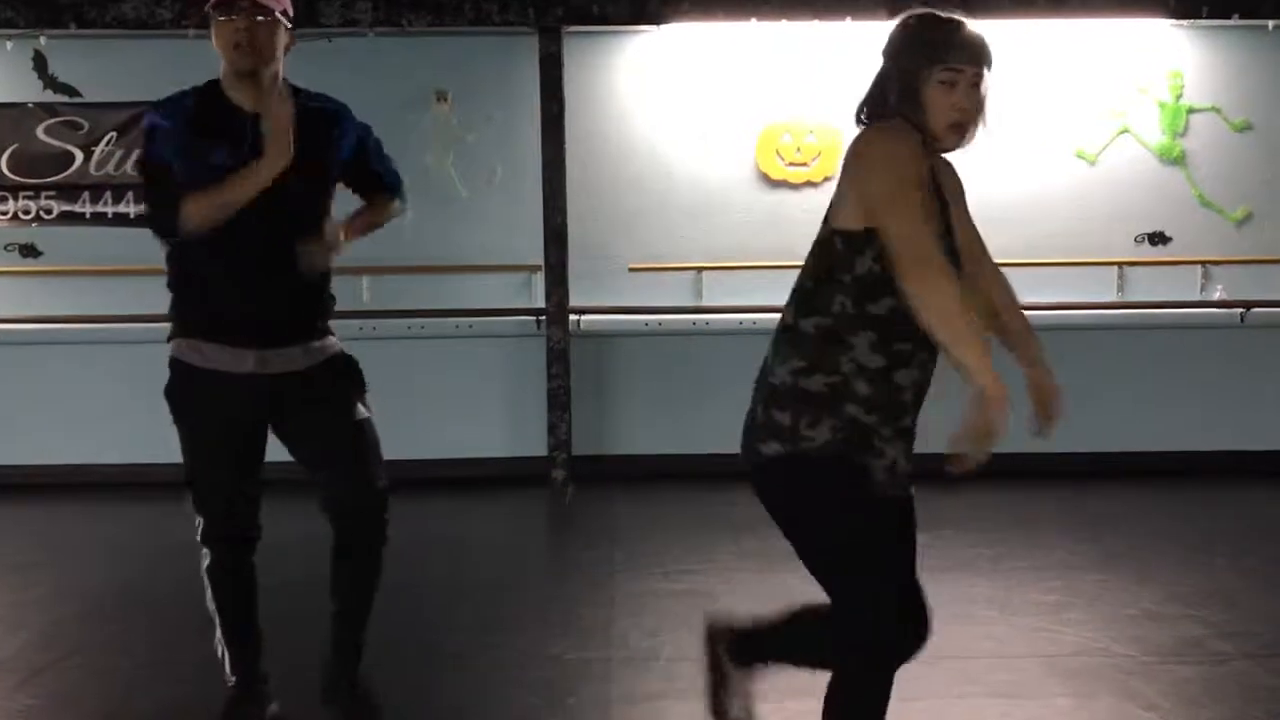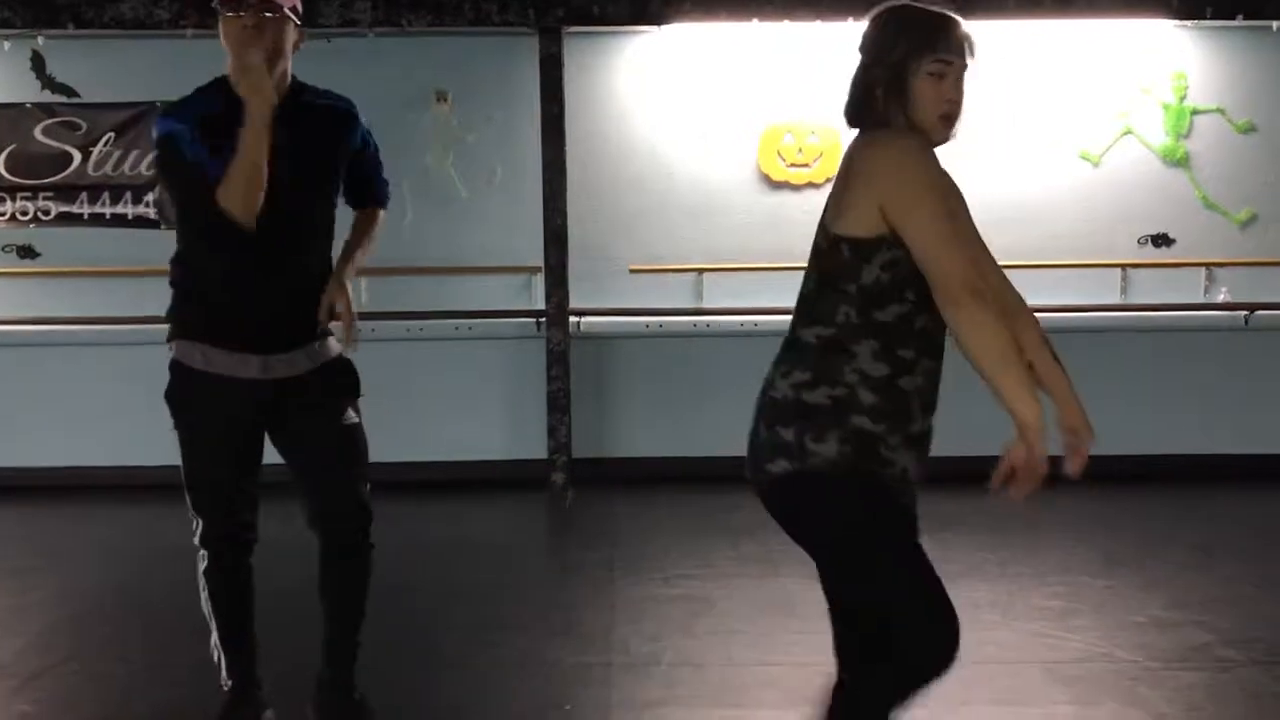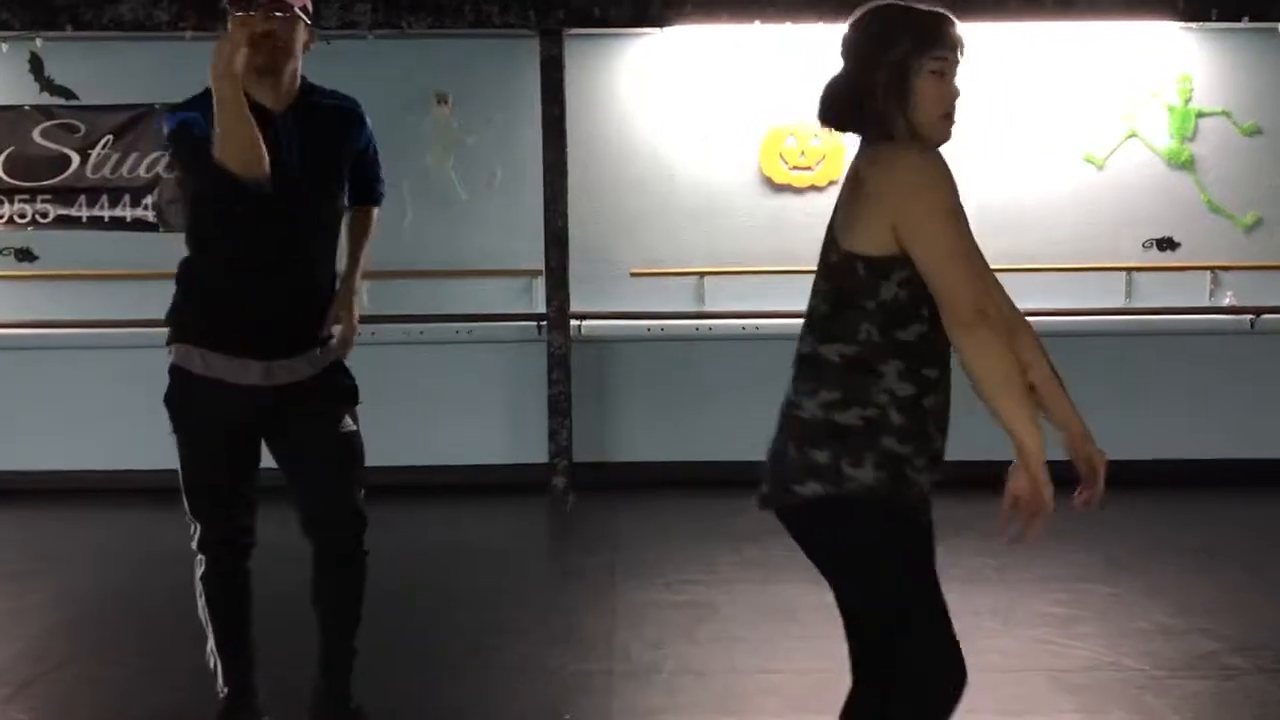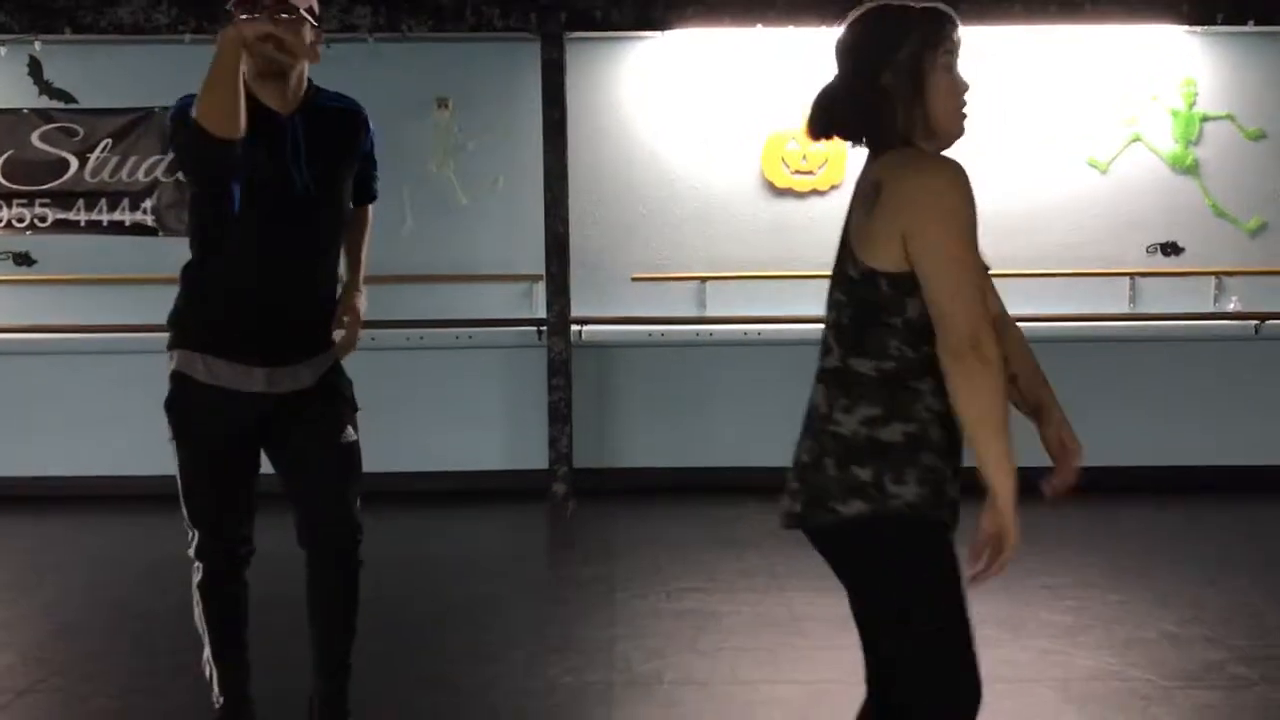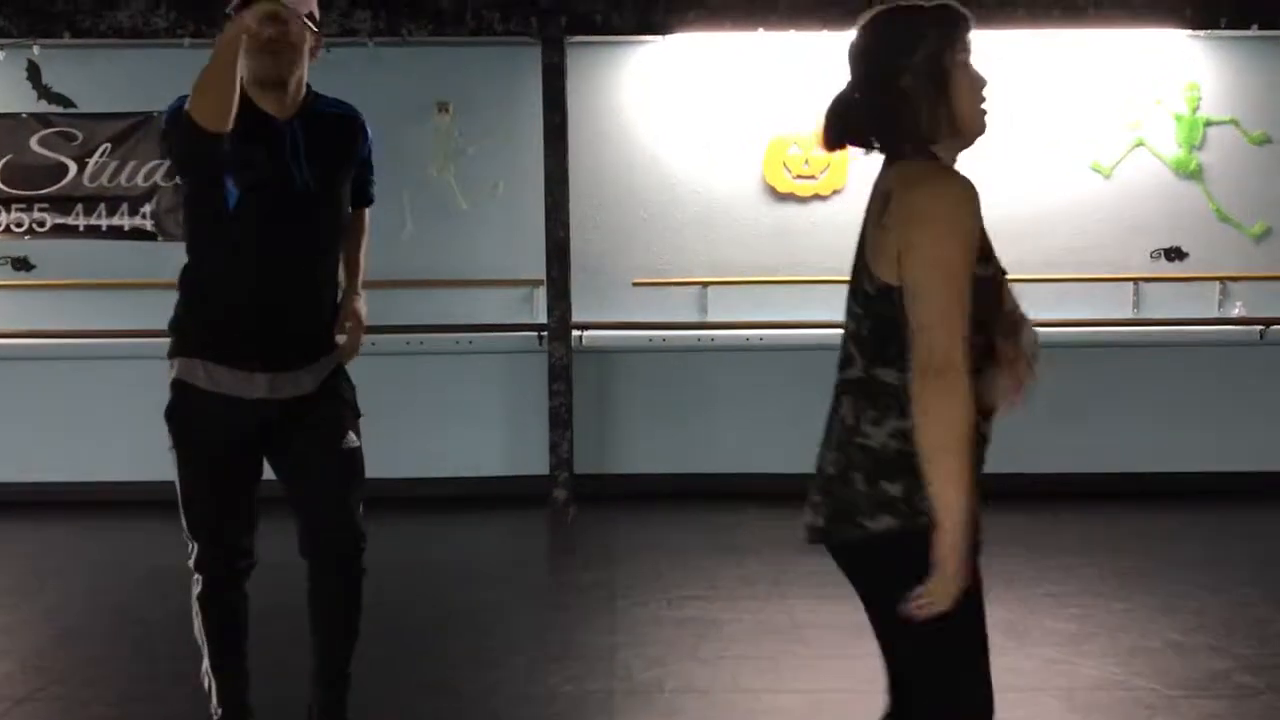
dt=0.1s
person 1, frame 1
left shoulder: (330, 120)
right shoulder: (174, 121)
left elbow: (387, 195)
right elbow: (172, 221)
left wrist: (342, 234)
right wrist: (266, 164)
left hip: (309, 353)
right hip: (211, 360)
left knee: (363, 506)
right knee: (225, 531)
person 1, frame 2
left shoulder: (335, 117)
right shoulder: (185, 122)
left elbow: (373, 200)
right elbow: (239, 213)
left wrist: (341, 275)
right wrist: (256, 112)
left hip: (308, 356)
right hip: (212, 362)
left knee: (346, 517)
right knee: (223, 533)
person 1, frame 3
left shoulder: (343, 119)
right shoulder: (194, 119)
left elbow: (366, 203)
right elbow: (244, 176)
left wrist: (350, 285)
right wrist: (228, 71)
left hip: (310, 363)
right hip: (212, 367)
left knee: (340, 528)
right knee: (221, 541)
person 1, frame 4
left shoulder: (346, 121)
right shoulder: (198, 117)
right elbow: (222, 145)
left wrist: (353, 287)
left hip: (311, 370)
right hip: (214, 373)
left knee: (336, 538)
right knee: (219, 549)
person 1, frame 5
left shoulder: (345, 128)
right shoulder: (201, 126)
right elbow: (206, 129)
left wrist: (353, 292)
left hip: (313, 377)
right hip: (214, 380)
left knee: (339, 545)
right knee: (218, 559)
person 2, frame 1
left shoulder: (938, 179)
right shoulder: (889, 150)
left elbow: (980, 277)
right elbow: (920, 268)
left wrist: (1036, 365)
right wrist: (989, 382)
left hip: (867, 450)
right hip: (807, 441)
left knee: (873, 646)
right knee: (891, 626)
right ankle: (742, 646)
person 2, frame 2
left shoulder: (925, 177)
right shoulder: (894, 156)
left elbow: (995, 293)
right elbow: (965, 294)
left wrist: (1066, 399)
right wrist: (1028, 420)
left hip: (873, 456)
right hip: (820, 451)
left knee: (879, 651)
right knee: (926, 637)
person 2, frame 3
left shoulder: (890, 175)
right shoulder: (907, 171)
left elbow: (995, 311)
right elbow: (972, 319)
left wrist: (1072, 426)
right wrist: (1031, 455)
left hip: (871, 470)
right hip: (846, 473)
person 2, frame 4
left shoulder: (896, 182)
right shoulder: (926, 181)
left elbow: (988, 323)
right elbow: (964, 345)
left wrist: (1051, 416)
right wrist: (1002, 492)
left hip: (884, 487)
right hip: (877, 491)
person 2, frame 5
left shoulder: (926, 190)
right shoulder: (934, 194)
left elbow: (991, 321)
right elbow: (936, 368)
left wrist: (1013, 358)
right wrist: (952, 528)
left hip: (904, 499)
right hip: (898, 501)
